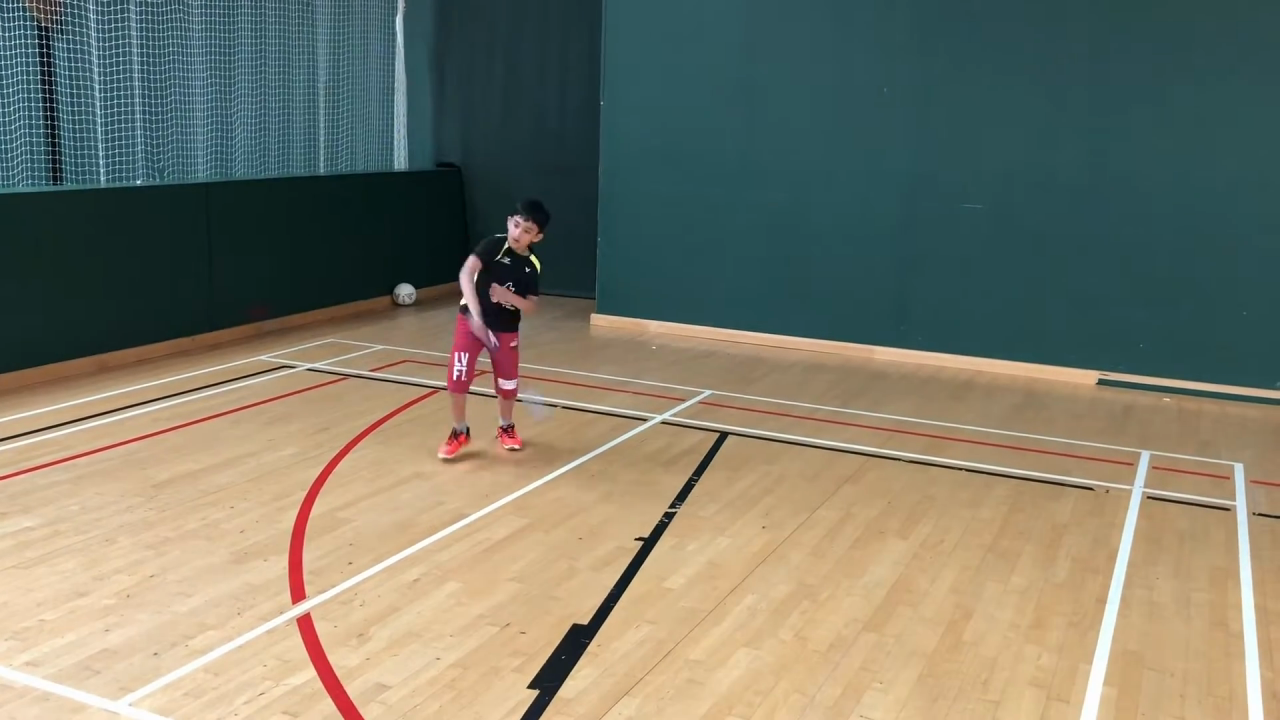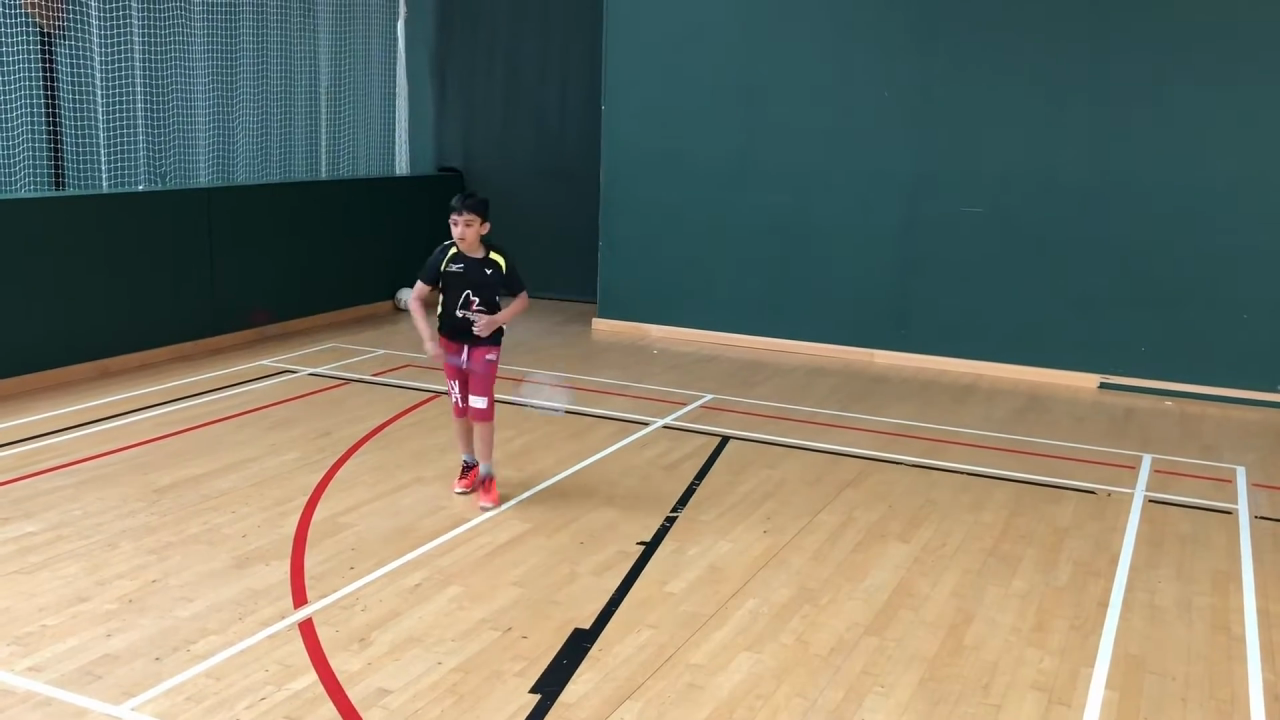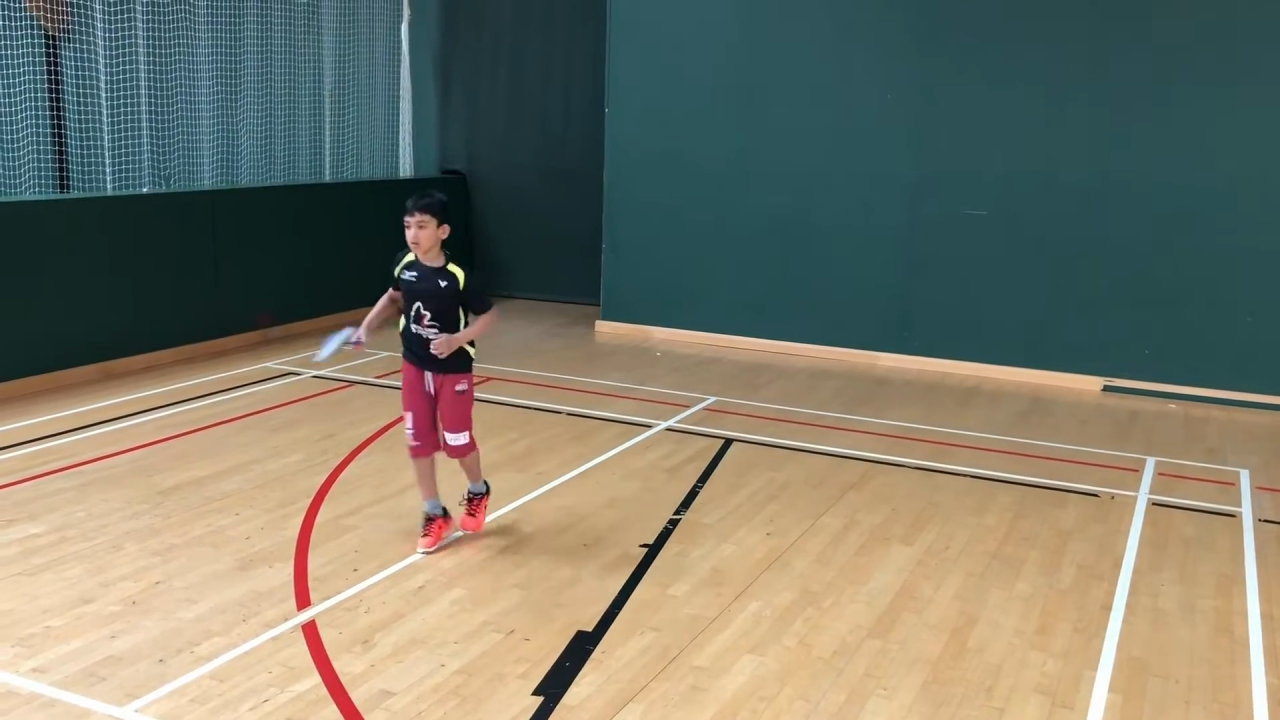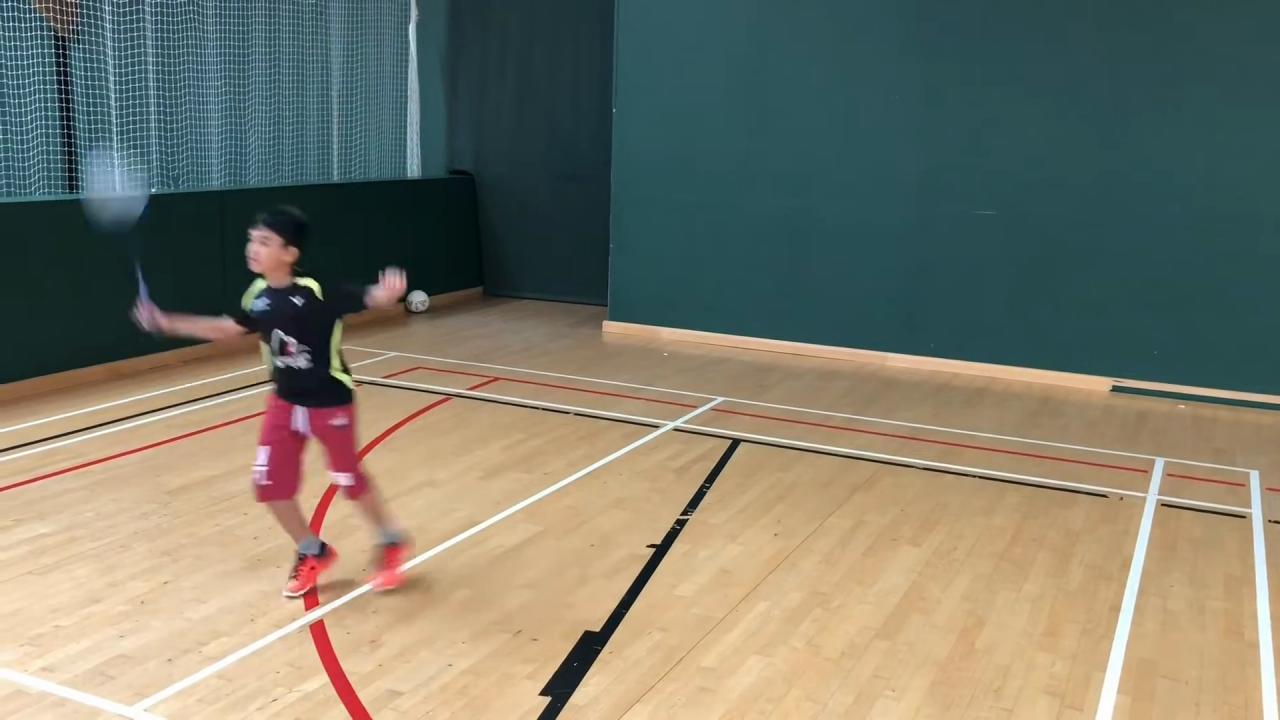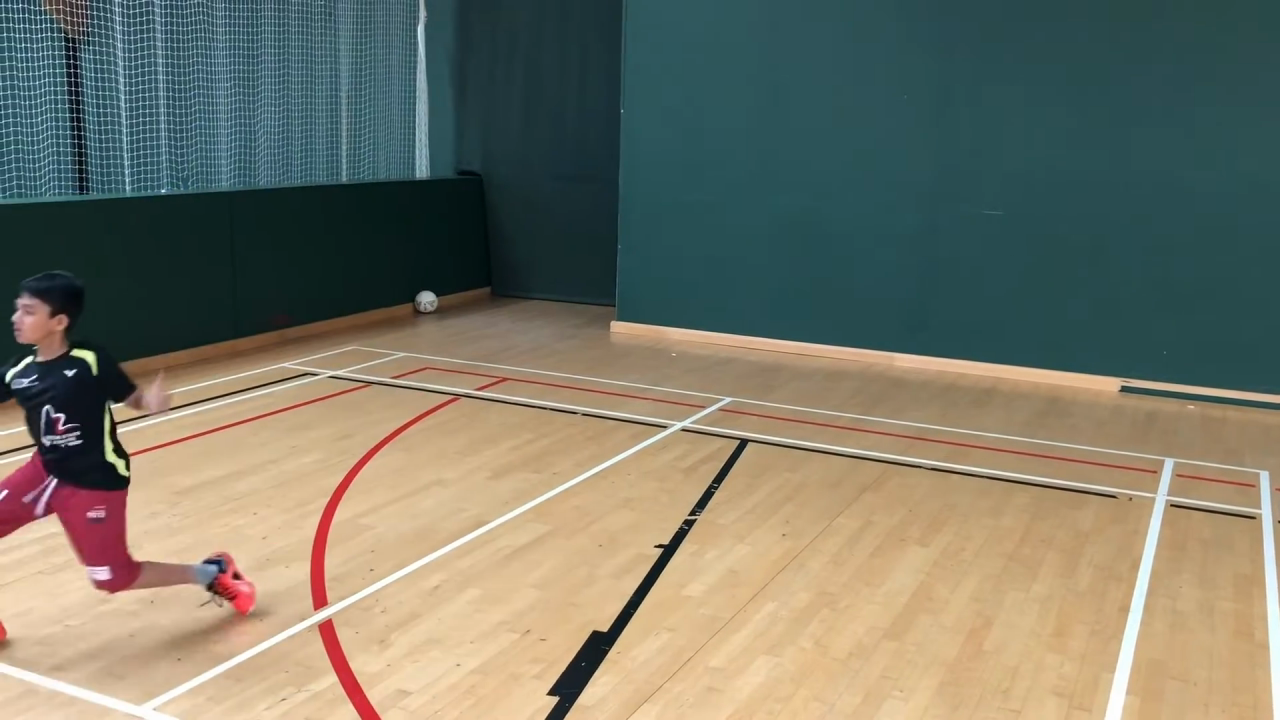
dt=0.5s
person 1, frame 1
left shoulder: (532, 265)
right shoulder: (494, 245)
left elbow: (530, 306)
right elbow: (467, 271)
left wrist: (510, 297)
right wrist: (474, 307)
left hip: (505, 328)
right hip: (472, 319)
left knee: (507, 386)
right knee: (457, 381)
left ankle: (505, 427)
right ankle: (459, 430)
person 1, frame 2
left shoulder: (499, 261)
right shoulder: (443, 256)
left elbow: (522, 299)
right elbow: (416, 298)
left wrist: (497, 320)
right wrist: (428, 338)
left hip: (486, 344)
right hip: (449, 342)
left knee: (480, 408)
right knee: (460, 406)
left ankle: (486, 476)
right ankle: (469, 463)
person 1, frame 3
left shoulder: (458, 276)
right shoulder: (404, 265)
left elbow: (487, 317)
left wrist: (456, 339)
right wrist: (367, 324)
left hip: (452, 369)
right hip: (414, 365)
left knee: (459, 441)
right knee: (419, 443)
left ankle: (477, 489)
right ankle: (436, 515)
person 1, frame 4
left shoulder: (319, 291)
right shoulder: (258, 293)
left elbow: (371, 298)
right elbow: (230, 328)
left wrist: (390, 292)
right wrist: (168, 322)
left hip: (329, 401)
right hip: (285, 401)
left knee: (349, 479)
right knee: (271, 486)
left ankle: (391, 542)
right ankle: (312, 552)
person 1, frame 5
left shoulder: (91, 362)
left elbow: (138, 397)
left wrist: (158, 399)
left hip: (96, 482)
right hip: (47, 471)
left knee: (114, 577)
left ankle: (214, 572)
